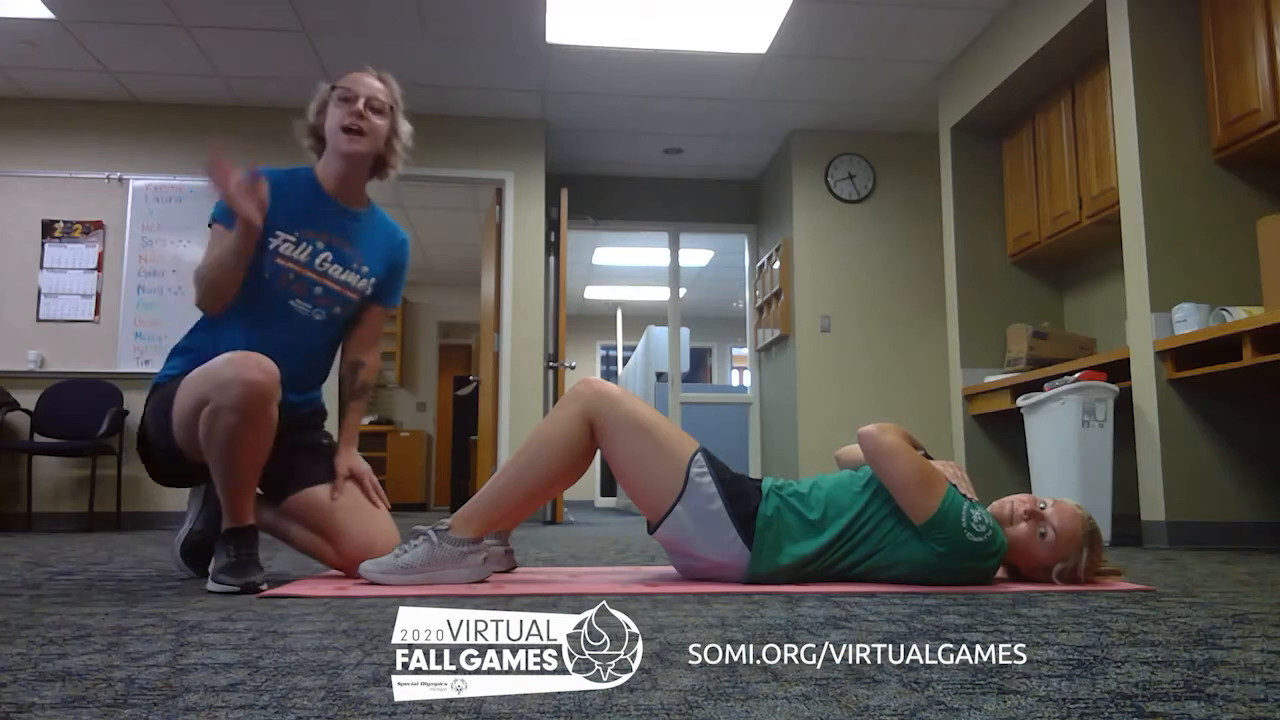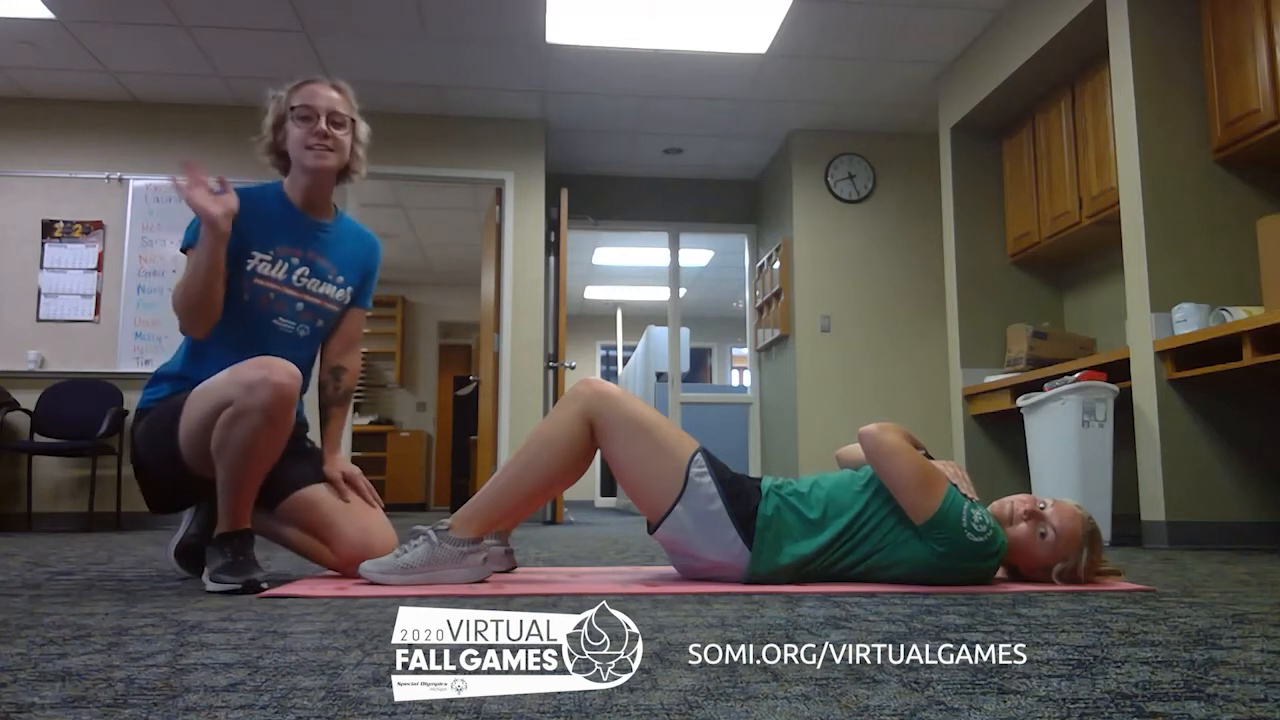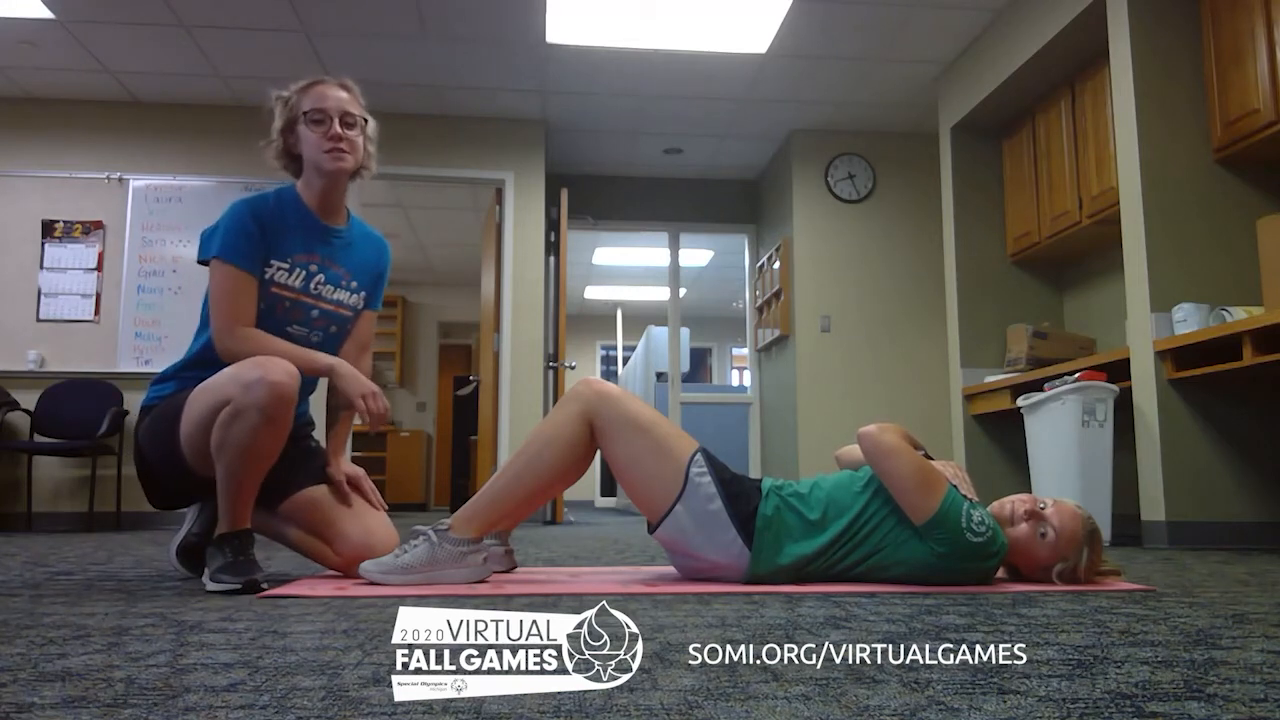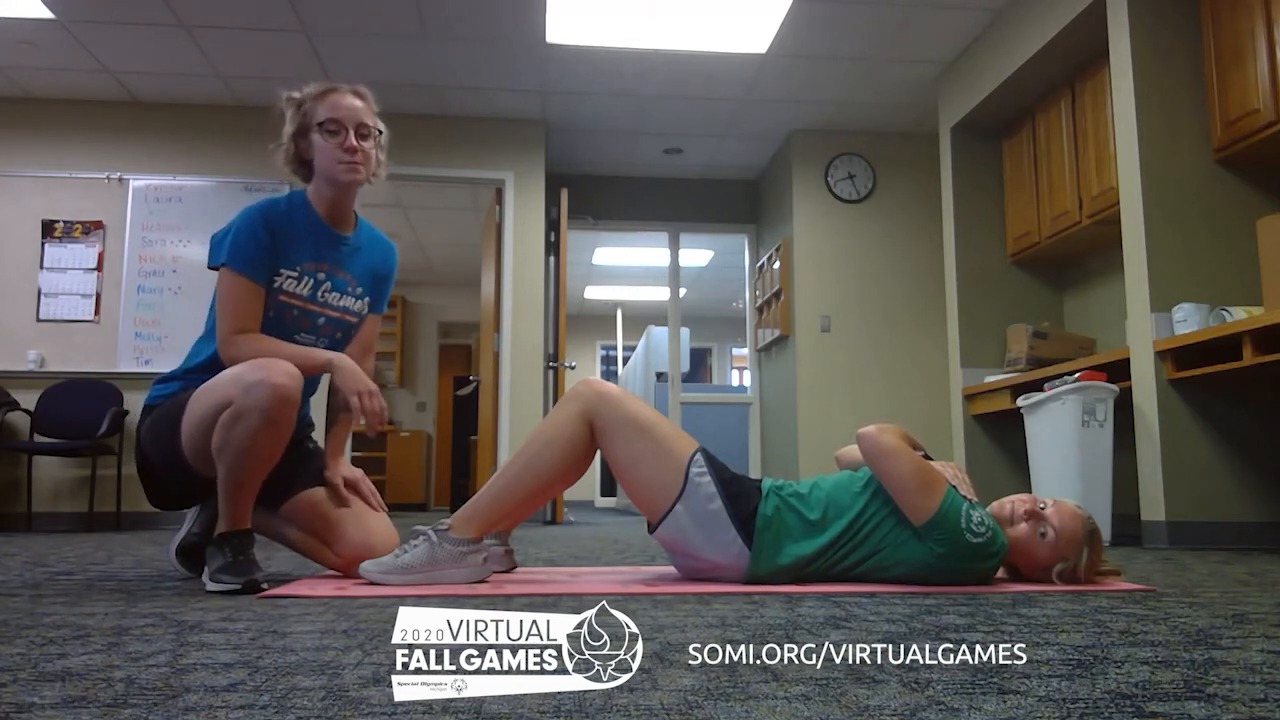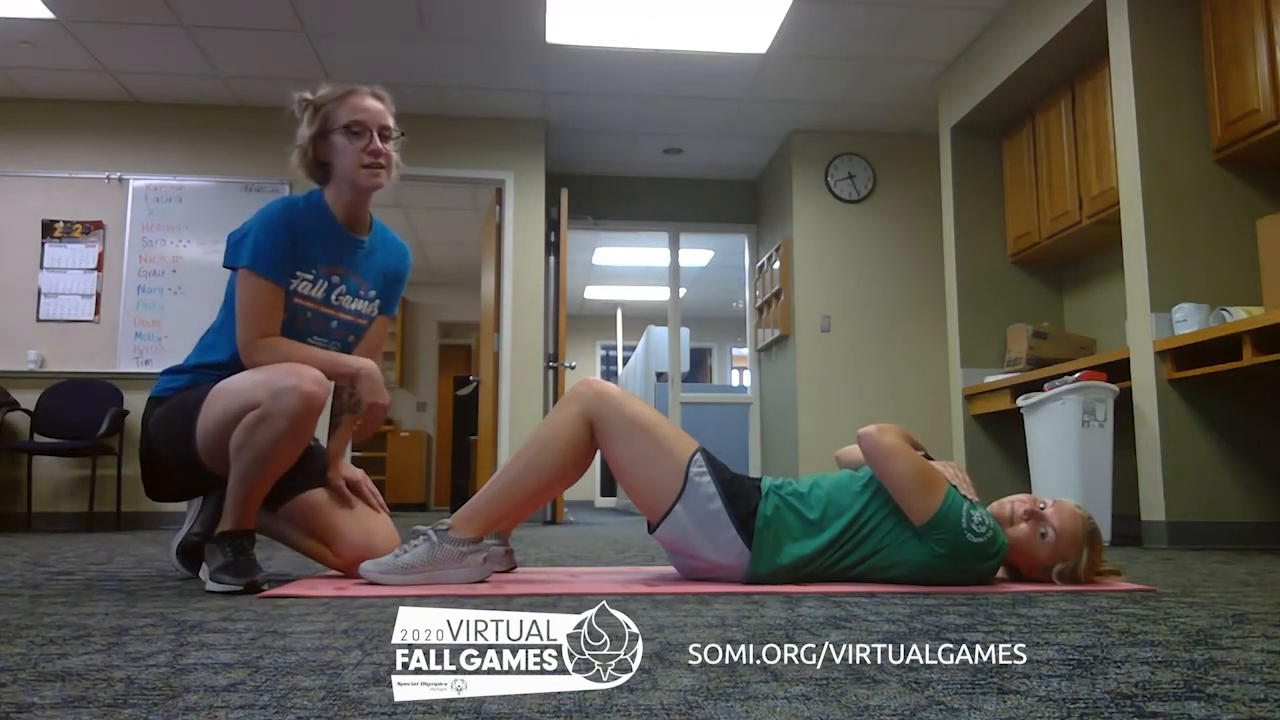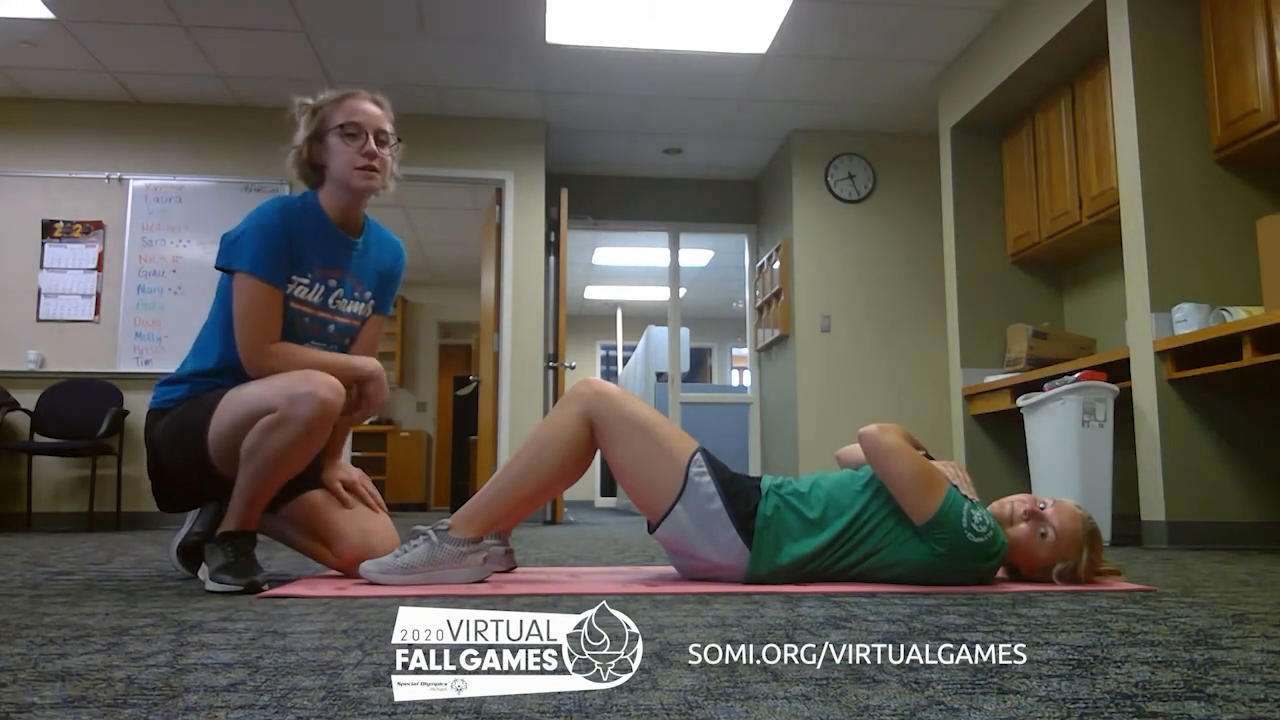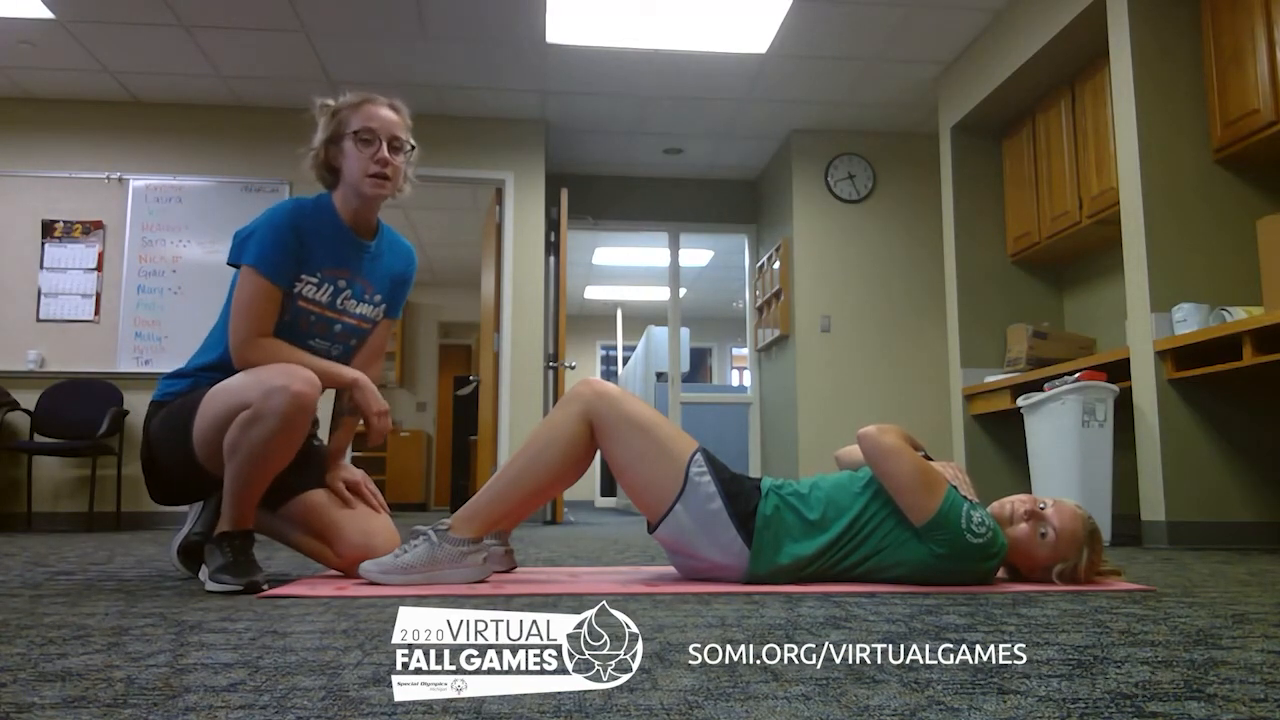
dt=0.7s
person 1, frame 1
left shoulder: (970, 539)
right shoulder: (967, 533)
left elbow: (875, 438)
right elbow: (852, 460)
left wrist: (926, 463)
right wrist: (931, 467)
left hip: (740, 529)
right hip: (744, 528)
left knee: (593, 396)
right knee: (601, 408)
left ankle: (454, 542)
right ankle: (477, 541)
person 1, frame 2
left shoulder: (971, 537)
right shoulder: (972, 532)
left elbow: (874, 437)
right elbow: (853, 459)
left wrist: (926, 462)
right wrist: (930, 465)
left hip: (739, 531)
right hip: (745, 529)
left knee: (593, 395)
right knee: (599, 410)
left ankle: (455, 542)
right ankle: (477, 540)
person 1, frame 3
left shoulder: (970, 538)
right shoulder: (970, 537)
left elbow: (874, 438)
right elbow: (850, 460)
left wrist: (926, 463)
right wrist: (932, 466)
left hip: (739, 530)
right hip: (744, 528)
left knee: (593, 396)
right knee: (601, 410)
left ankle: (455, 542)
right ankle: (475, 541)
person 1, frame 4
left shoulder: (970, 537)
right shoulder: (969, 532)
left elbow: (873, 439)
right elbow: (853, 461)
left wrist: (922, 462)
right wrist: (931, 466)
left hip: (739, 530)
right hip: (745, 529)
left knee: (593, 396)
right knee: (599, 410)
left ankle: (455, 542)
right ankle: (473, 541)
person 1, frame 5
left shoulder: (968, 538)
right shoulder: (969, 531)
left elbow: (875, 438)
right elbow: (854, 460)
left wrist: (925, 465)
right wrist: (932, 467)
left hip: (739, 530)
right hip: (746, 526)
left knee: (593, 396)
right knee: (601, 408)
left ankle: (455, 542)
right ankle: (472, 542)
person 1, frame 6
left shoulder: (970, 537)
right shoulder: (969, 535)
left elbow: (875, 438)
right elbow: (855, 458)
left wrist: (928, 464)
right wrist: (934, 465)
left hip: (739, 529)
right hip: (746, 522)
left knee: (593, 395)
right knee: (599, 409)
left ankle: (455, 541)
right ankle: (478, 540)
person 1, frame 7
left shoulder: (969, 539)
right shoulder: (967, 533)
left elbow: (873, 439)
right elbow: (852, 461)
left wrist: (927, 465)
right wrist: (931, 464)
left hip: (739, 531)
right hip: (746, 526)
left knee: (592, 397)
right knee: (600, 407)
left ankle: (454, 541)
right ankle: (477, 540)
person 2, frame 1
left shoulder: (389, 241)
right shoulder: (264, 189)
left elbow: (362, 352)
right elbow: (210, 300)
left wrist: (347, 446)
right wrist: (246, 226)
left hip: (293, 418)
right hip: (196, 394)
left knee: (374, 551)
right knee: (250, 373)
left ankle: (235, 507)
right ankle: (232, 531)
person 2, frame 2
left shoulder: (361, 246)
right shoulder: (240, 208)
left elbow: (342, 358)
right elbow: (194, 323)
left wrist: (331, 452)
right wrist: (215, 229)
left hip: (277, 435)
right hip: (180, 417)
left knee: (372, 551)
right knee: (273, 378)
left ankle: (223, 510)
right ankle: (227, 534)
person 2, frame 3
left shoulder: (373, 250)
right shoulder: (252, 217)
left elbow: (357, 363)
right elbow: (229, 338)
left wrist: (337, 453)
right wrist: (332, 366)
left hip: (283, 435)
right hip: (185, 418)
left knee: (375, 550)
right knee: (273, 377)
left ankle: (225, 510)
right ankle: (228, 536)
person 2, frame 4
left shoulder: (379, 253)
right shoulder: (262, 222)
left elbow: (357, 367)
right elbow: (234, 344)
left wrist: (335, 457)
right wrist: (331, 361)
left hip: (282, 436)
right hip: (188, 419)
left knee: (372, 551)
right knee: (275, 380)
left ankle: (223, 510)
right ankle: (227, 533)
person 2, frame 5
left shoulder: (391, 254)
right shoulder: (281, 222)
left elbow: (362, 370)
right elbow: (256, 347)
left wrist: (337, 456)
right wrist: (357, 369)
left hip: (281, 435)
right hip: (192, 412)
left knee: (374, 552)
right knee: (300, 386)
left ankle: (228, 508)
right ankle: (226, 533)
person 2, frame 6
left shoulder: (386, 253)
right shoulder: (274, 223)
left elbow: (359, 372)
right elbow: (259, 356)
left wrist: (332, 458)
right wrist: (365, 369)
left hip: (289, 435)
right hip: (192, 420)
left knee: (374, 551)
right knee: (316, 392)
left ankle: (229, 509)
right ankle: (228, 534)
person 2, frame 7
left shoulder: (397, 258)
right shoulder: (287, 223)
left elbow: (365, 372)
right elbow: (248, 348)
left wrist: (336, 458)
right wrist: (348, 379)
left hip: (281, 435)
right hip: (192, 416)
left knee: (375, 552)
right knee: (292, 387)
left ankle: (230, 511)
right ankle: (227, 534)
